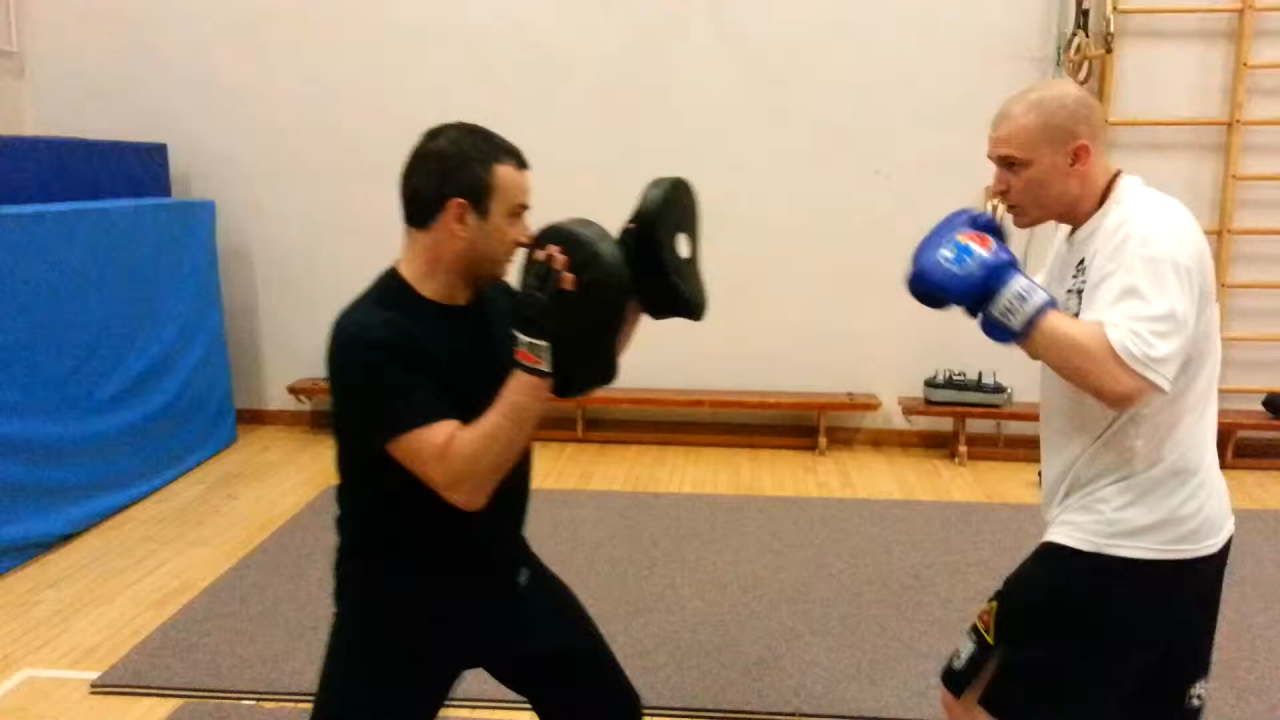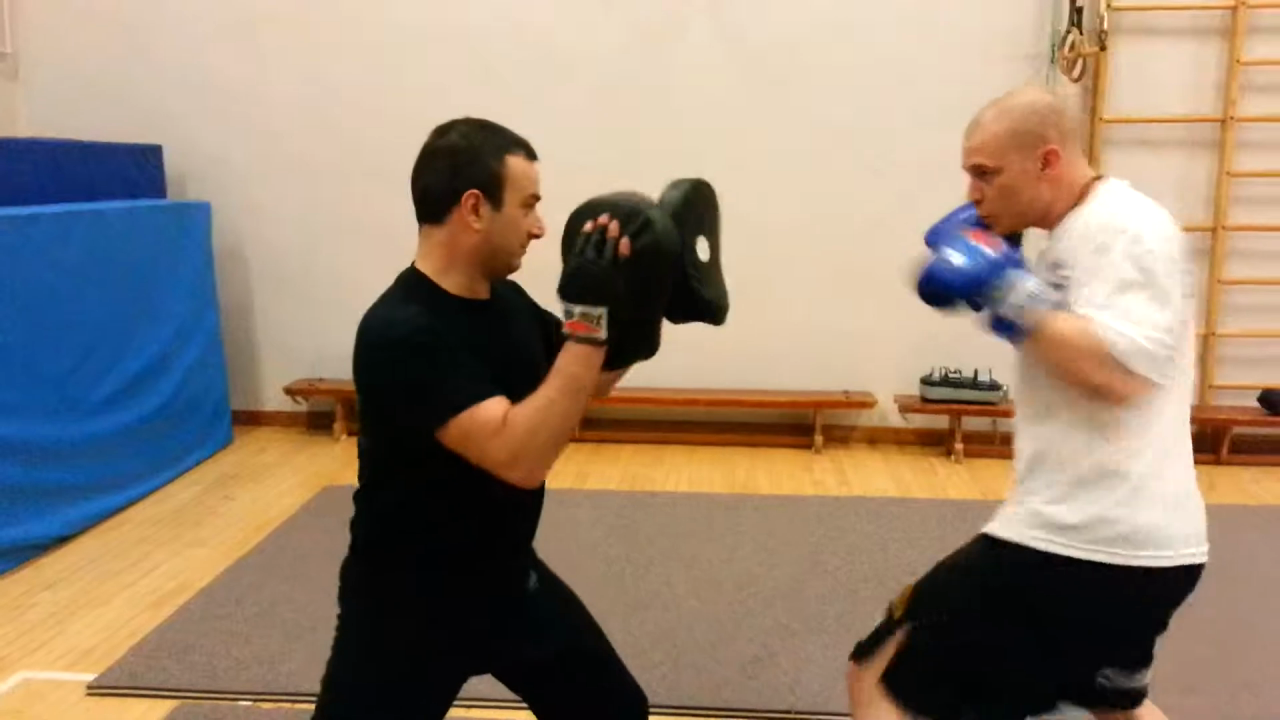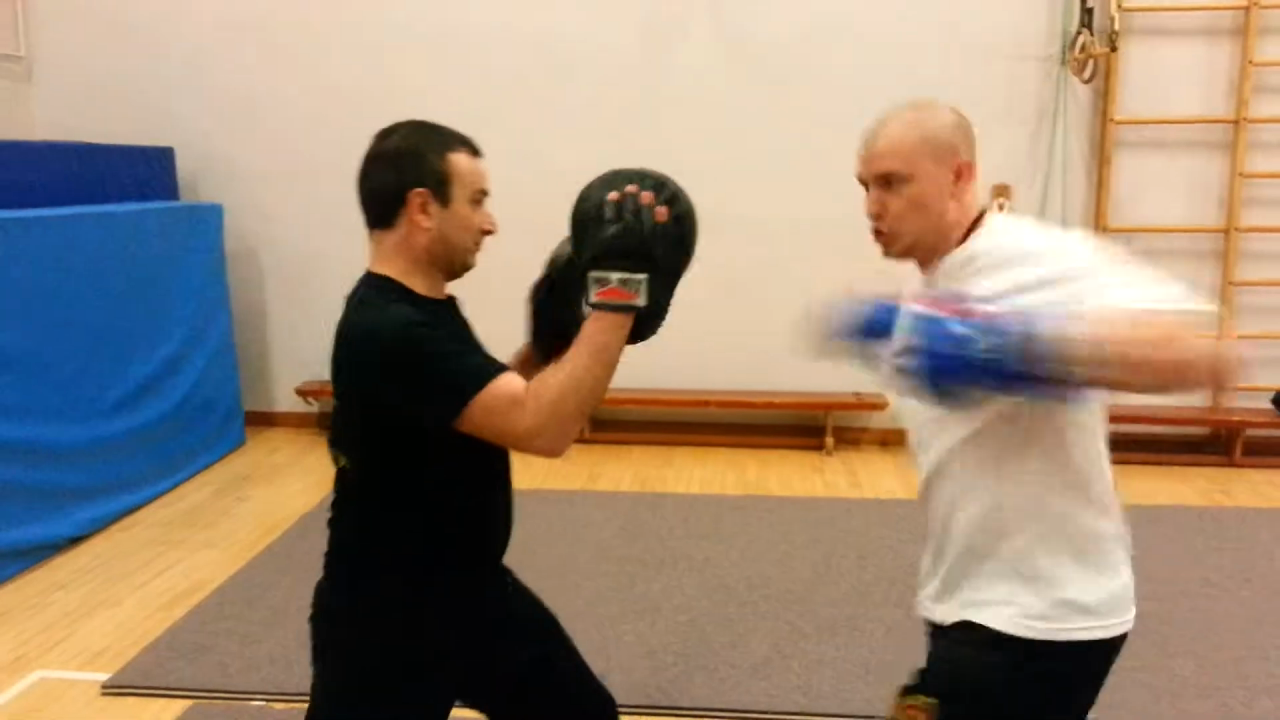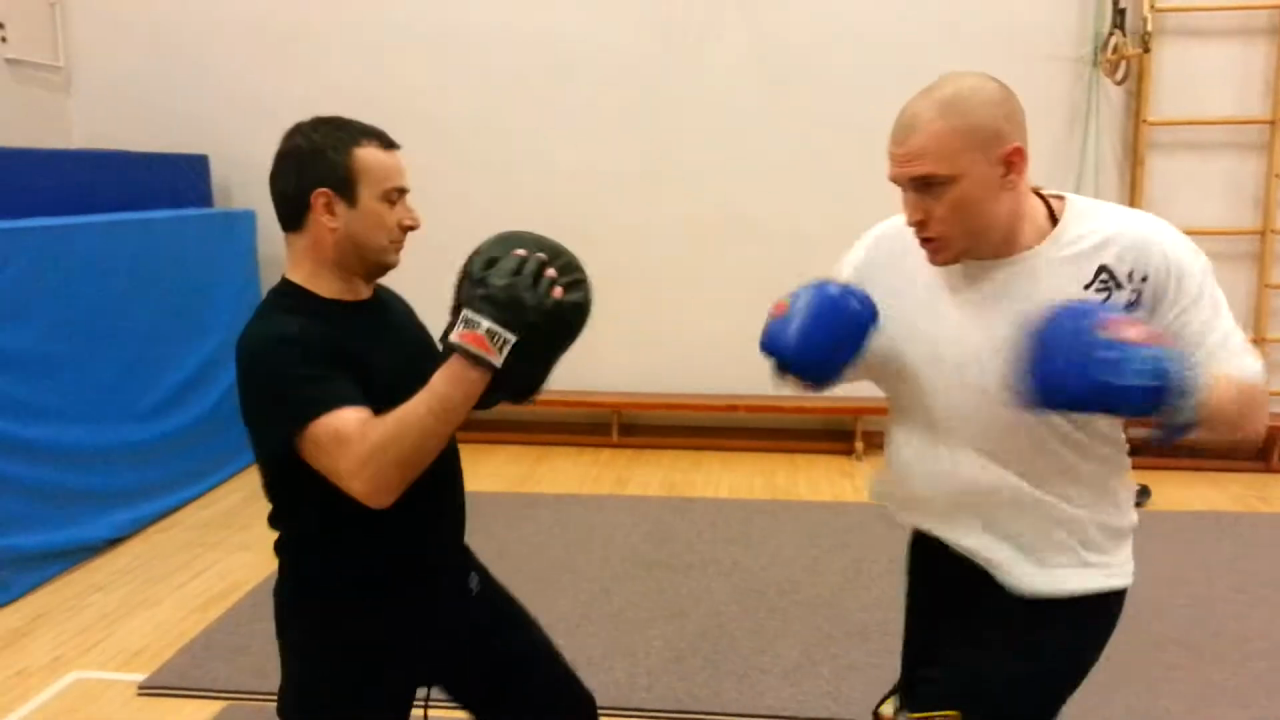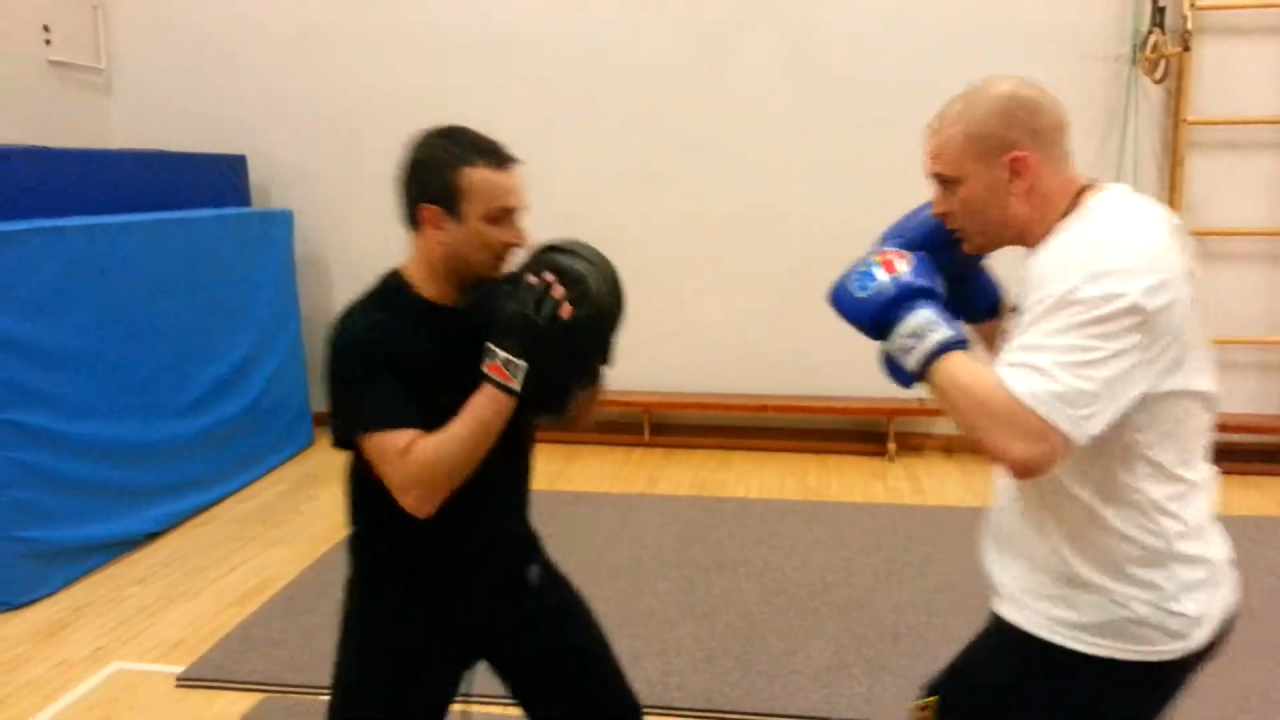
dt=0.3s
person 1, frame 1
left shoulder: (1152, 235)
right shoulder: (1090, 231)
left elbow: (1118, 377)
right elbow: (1076, 348)
left wrist: (1004, 293)
right wrist: (1001, 288)
left hip: (1127, 538)
person 1, frame 2
left shoulder: (1127, 231)
right shoulder: (1079, 234)
left elbow: (1111, 375)
right elbow: (1052, 350)
left wrist: (1010, 287)
right wrist: (1003, 282)
left hip: (1076, 543)
person 1, frame 3
left shoulder: (1038, 260)
right shoulder: (942, 279)
left elbow: (1193, 354)
left wrist: (1027, 342)
right wrist: (899, 341)
left hip: (1037, 611)
right hip: (990, 590)
person 1, frame 4
left shoulder: (1142, 252)
right shoulder: (890, 254)
left elbow: (1246, 414)
right elbow: (809, 353)
left wrist: (1163, 386)
right wrist: (802, 334)
left hip: (1061, 578)
right hip: (946, 550)
person 1, frame 5
left shoulder: (1102, 267)
right shoulder: (1113, 223)
left elbow: (1025, 440)
right elbow: (1043, 379)
left wrist: (916, 323)
right wrist: (969, 299)
left hip: (1101, 620)
person 2, frame 1
left shoulder: (492, 299)
right shoulder: (372, 337)
right elbow: (464, 480)
right wrist: (536, 350)
left hip: (503, 573)
right hip: (400, 599)
person 2, frame 2
left shoulder: (502, 299)
right shoulder: (399, 334)
left elbow: (591, 379)
right elbow: (522, 458)
right wrist: (589, 320)
left hip: (508, 578)
right hip: (407, 601)
person 2, frame 3
left shoulder: (423, 310)
right shoulder: (387, 331)
left elbow: (509, 399)
right elbow: (543, 427)
left hip: (473, 592)
right hip: (384, 620)
person 2, frame 4
left shoulder: (383, 305)
right shoulder: (280, 343)
left elbow: (431, 412)
right elbow: (373, 477)
left hip: (448, 585)
right hip: (346, 622)
person 2, frame 5
left shoulder: (509, 301)
right shoulder: (370, 334)
left elbow: (574, 408)
right elbow: (417, 486)
right wrist: (508, 365)
left hip: (511, 568)
right hip: (403, 594)
